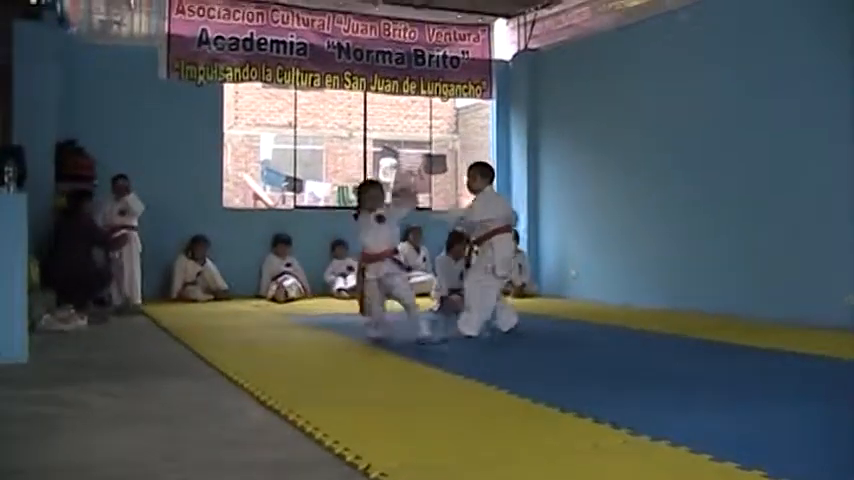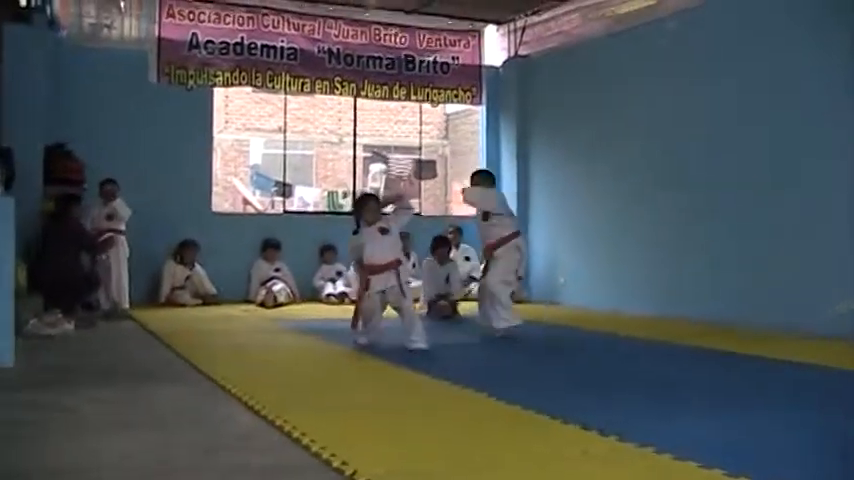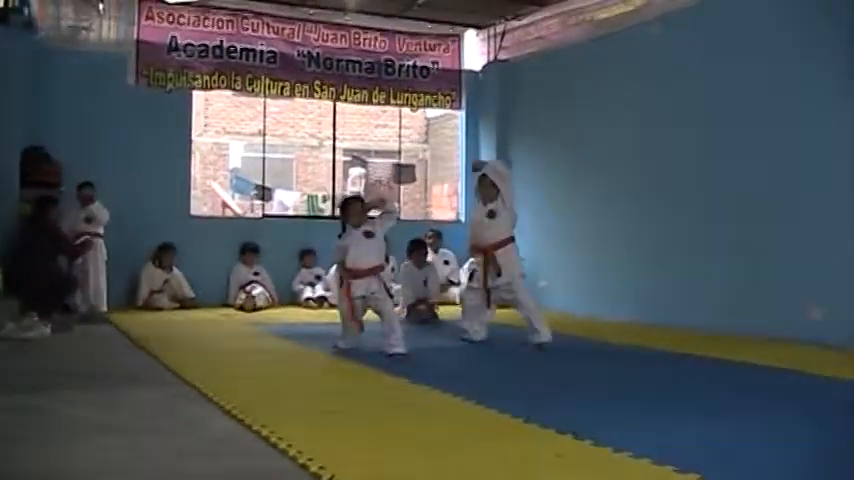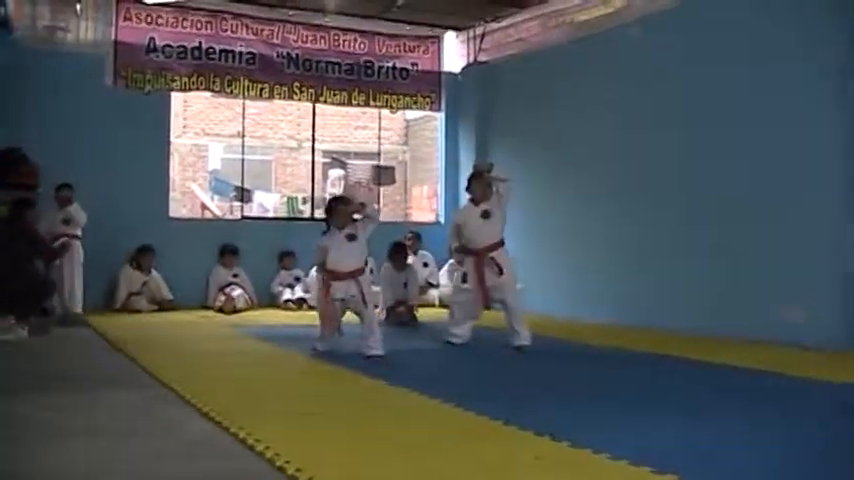
dt=0.2s
person 1, frame 1
left shoulder: (484, 199)
right shoulder: (497, 199)
left elbow: (468, 218)
right elbow: (512, 217)
left hip: (494, 247)
right hip: (494, 247)
left knee: (475, 284)
right knee: (488, 288)
left ankle: (468, 329)
right ankle: (507, 322)
person 1, frame 2
left shoulder: (496, 199)
right shoulder: (483, 206)
left elbow: (484, 196)
left wrist: (468, 194)
left hip: (510, 250)
right hip: (496, 255)
left knee: (494, 283)
right knee: (486, 294)
left ankle: (509, 322)
right ankle: (501, 326)
person 1, frame 3
left shoulder: (504, 202)
right shoulder: (477, 213)
left elbow: (502, 175)
right elbow: (474, 239)
left wrist: (484, 166)
right wrist: (475, 250)
left hip: (505, 257)
right hip: (485, 262)
left knee: (521, 297)
right knee: (472, 298)
left ankle: (540, 335)
right ankle: (474, 333)
person 1, frame 4
left shoulder: (497, 203)
right shoulder: (462, 215)
left elbow: (503, 182)
right elbow: (455, 238)
left wrist: (488, 171)
right wrist: (458, 249)
left hip: (497, 260)
right hip: (474, 263)
left knee: (510, 300)
right knee: (461, 300)
left ankle: (520, 339)
right ankle: (457, 336)
person 2, frame 1
left shoulder: (390, 211)
right shoulder: (361, 220)
left elbow: (409, 203)
left wrist: (402, 194)
right wrist: (363, 259)
left hip: (390, 264)
right hip: (371, 267)
left knee: (405, 297)
right knee: (372, 303)
left ankle: (423, 331)
right ankle: (377, 330)
person 2, frame 2
left shoulder: (390, 222)
right shoulder: (360, 236)
left elbow: (407, 209)
right elbow: (356, 258)
left wrist: (392, 201)
right wrist: (360, 270)
left hip: (393, 276)
right hip: (372, 279)
left knee: (407, 309)
right knee: (370, 312)
left ankle: (417, 342)
right ankle: (365, 337)
person 2, frame 3
left shoulder: (376, 226)
right shoulder: (345, 238)
left elbow: (392, 214)
right elbow: (340, 261)
left wrist: (378, 205)
right wrist: (342, 273)
left hip: (375, 281)
right hip: (354, 283)
left knee: (388, 313)
right knee: (350, 316)
left ankle: (395, 347)
right ankle: (346, 342)
person 2, frame 4
left shoulder: (360, 229)
right shoulder: (327, 239)
left elbow: (373, 218)
right elbow: (320, 262)
left wrist: (360, 208)
right wrist: (323, 275)
left hip: (357, 283)
right hip: (334, 284)
left knee: (368, 315)
right knee: (329, 317)
left ankle: (373, 349)
right ankle: (323, 344)
person 3, frame 1
left shoulder: (63, 219)
right shoulder: (84, 220)
right elbow: (108, 244)
right wrist: (122, 240)
right hip: (74, 274)
right knee: (104, 275)
left ankle: (66, 305)
right ankle: (80, 310)
person 3, frame 2
left shoulder: (51, 222)
right shoulder: (72, 224)
right elbow: (95, 248)
right wrist: (109, 242)
right hip: (62, 277)
right knee: (92, 279)
left ankle: (54, 309)
right ankle: (66, 315)
person 3, frame 3
left shoulder: (27, 225)
right shoulder: (49, 227)
right elbow: (72, 252)
right wrist: (85, 246)
right hip: (37, 280)
right knee: (69, 283)
left ankle: (31, 313)
right ankle: (44, 318)
person 3, frame 4
right shoulder: (26, 229)
right elbow: (49, 255)
right wrist: (63, 248)
right hip: (15, 283)
right knee: (47, 286)
right ankle: (20, 321)
person 4, frame 1
left shoulder: (131, 201)
right shoulder: (108, 205)
left elbow: (139, 210)
right elbow: (102, 224)
left wrist: (129, 194)
right wrist: (109, 230)
left hip: (129, 239)
left knee: (131, 270)
right knee: (115, 271)
left ankle: (134, 300)
right ankle: (117, 300)
person 4, frame 2
left shoulder: (119, 206)
right shoulder: (96, 210)
left elbow: (126, 215)
right elbow: (91, 228)
left wrist: (115, 200)
right wrist: (97, 233)
left hip: (116, 243)
left knee: (118, 274)
right knee: (102, 275)
left ankle: (121, 304)
right ankle: (105, 305)
person 4, frame 3
left shoulder: (97, 209)
right shoulder: (74, 213)
left elbow: (104, 219)
right elbow: (68, 231)
left wrist: (93, 203)
right wrist: (75, 237)
left hip: (94, 246)
left knee: (96, 278)
right knee: (80, 279)
left ankle: (99, 308)
right ankle: (83, 308)
person 4, frame 4
left shoulder: (75, 211)
right shoulder: (51, 215)
left elbow: (82, 221)
right elbow: (46, 233)
left wrist: (71, 205)
right wrist: (53, 238)
left hip: (72, 248)
left knee: (73, 280)
right knee: (57, 281)
left ankle: (74, 310)
right ankle: (60, 311)
